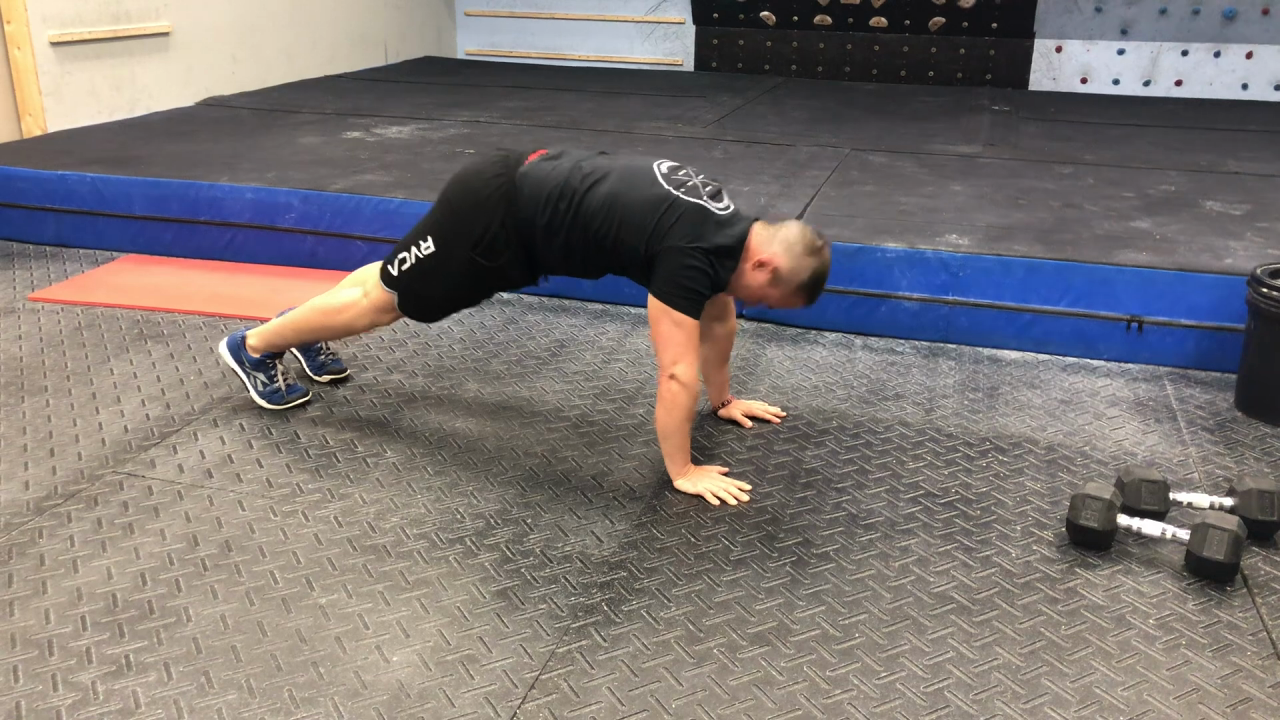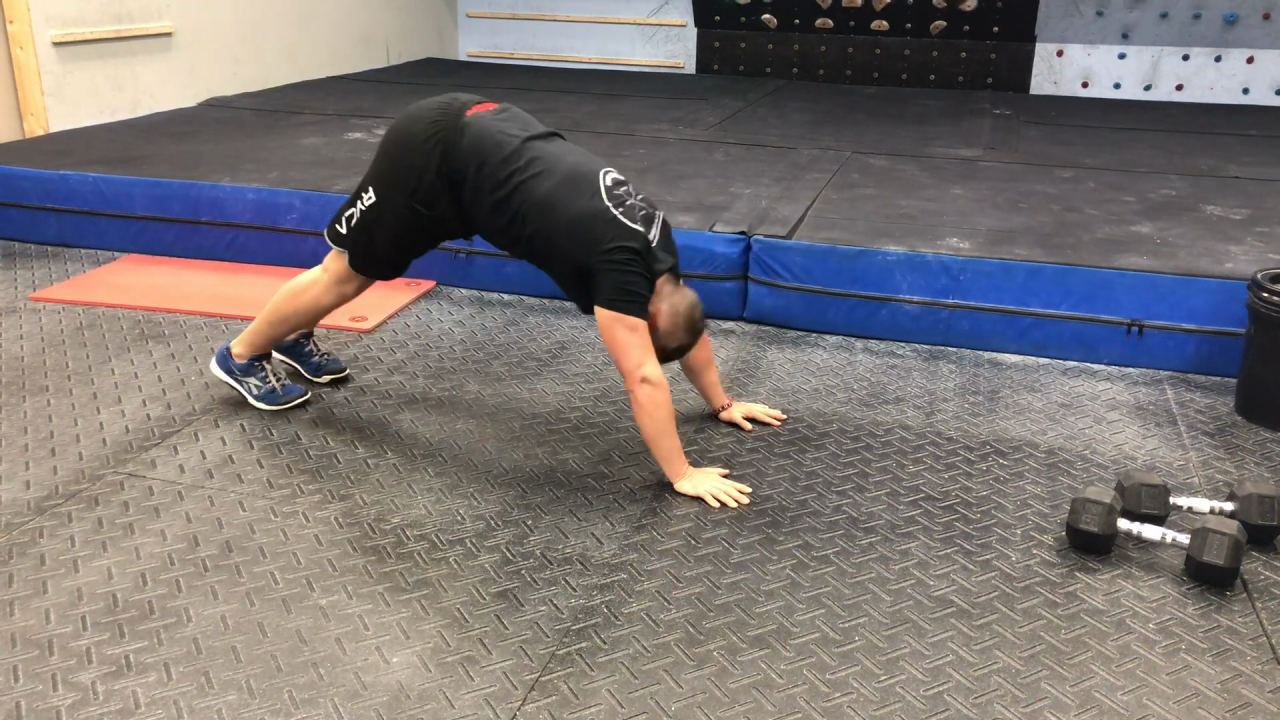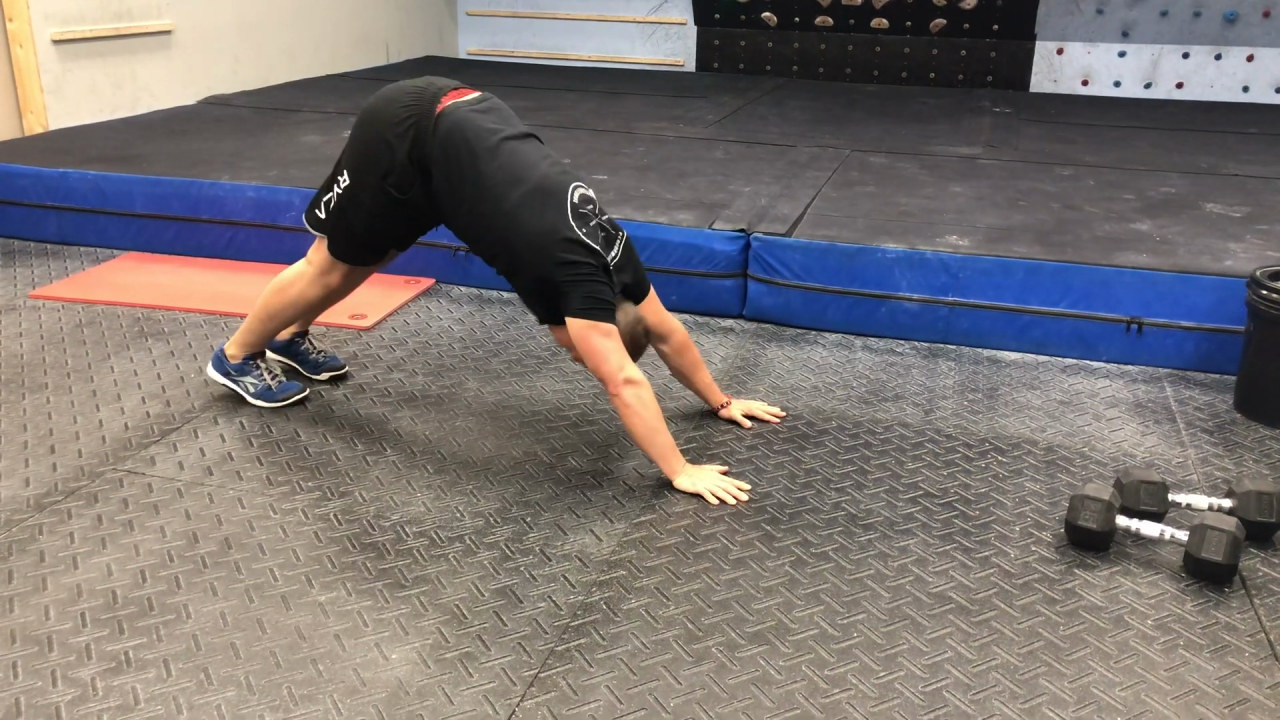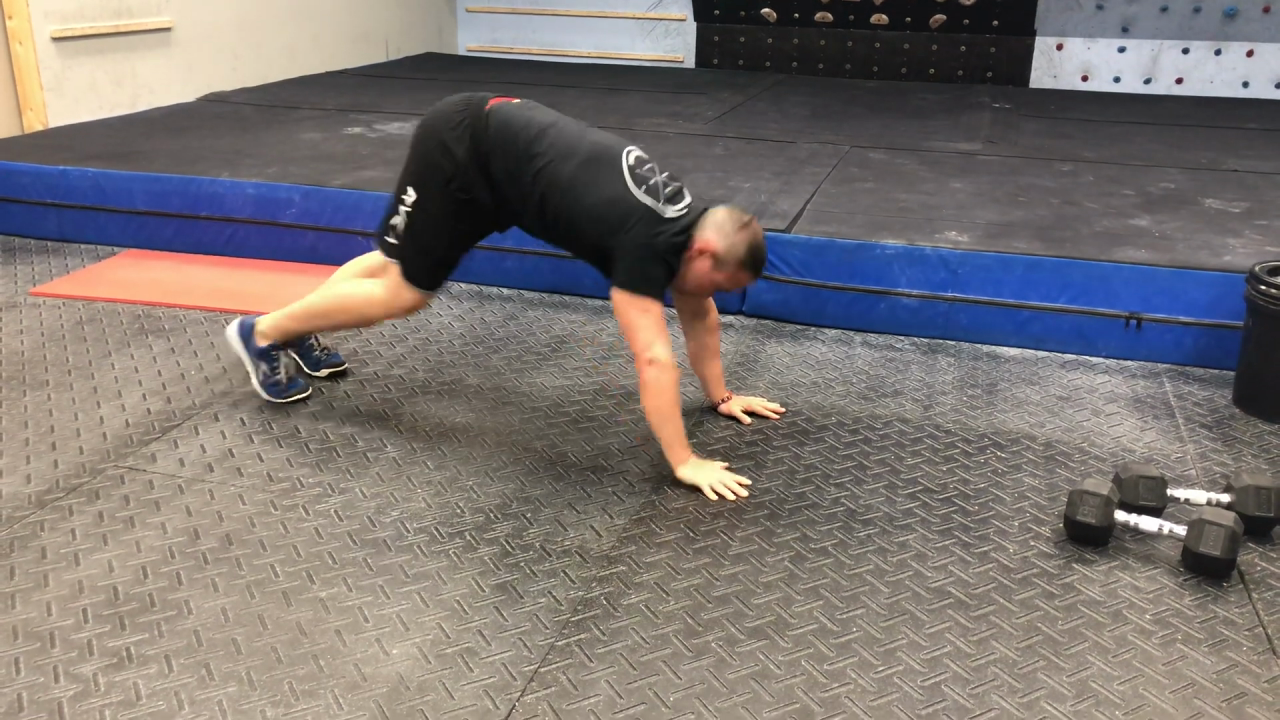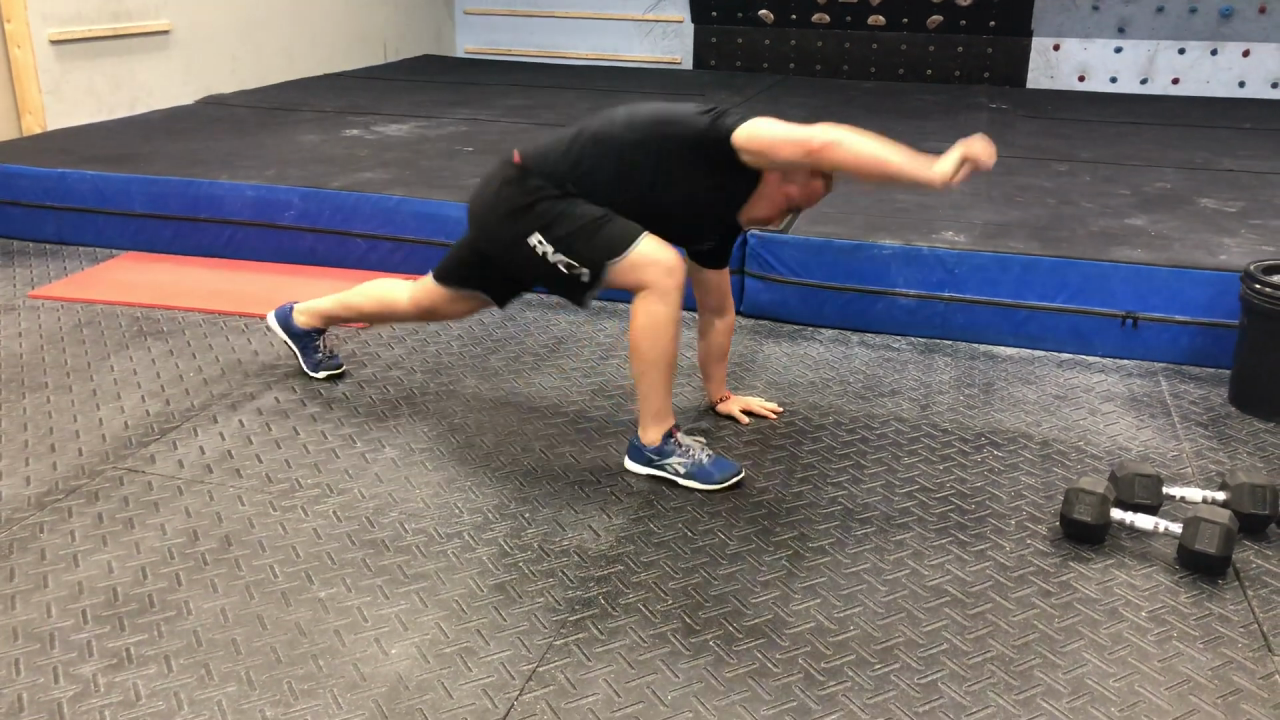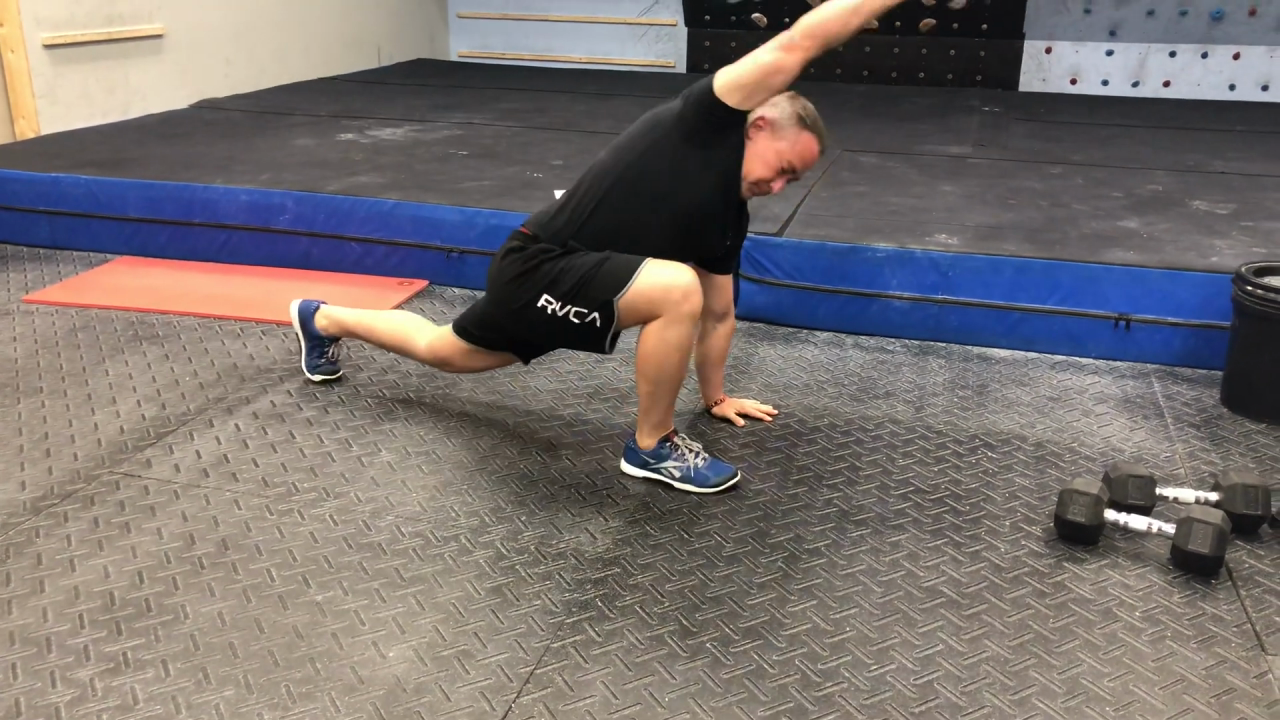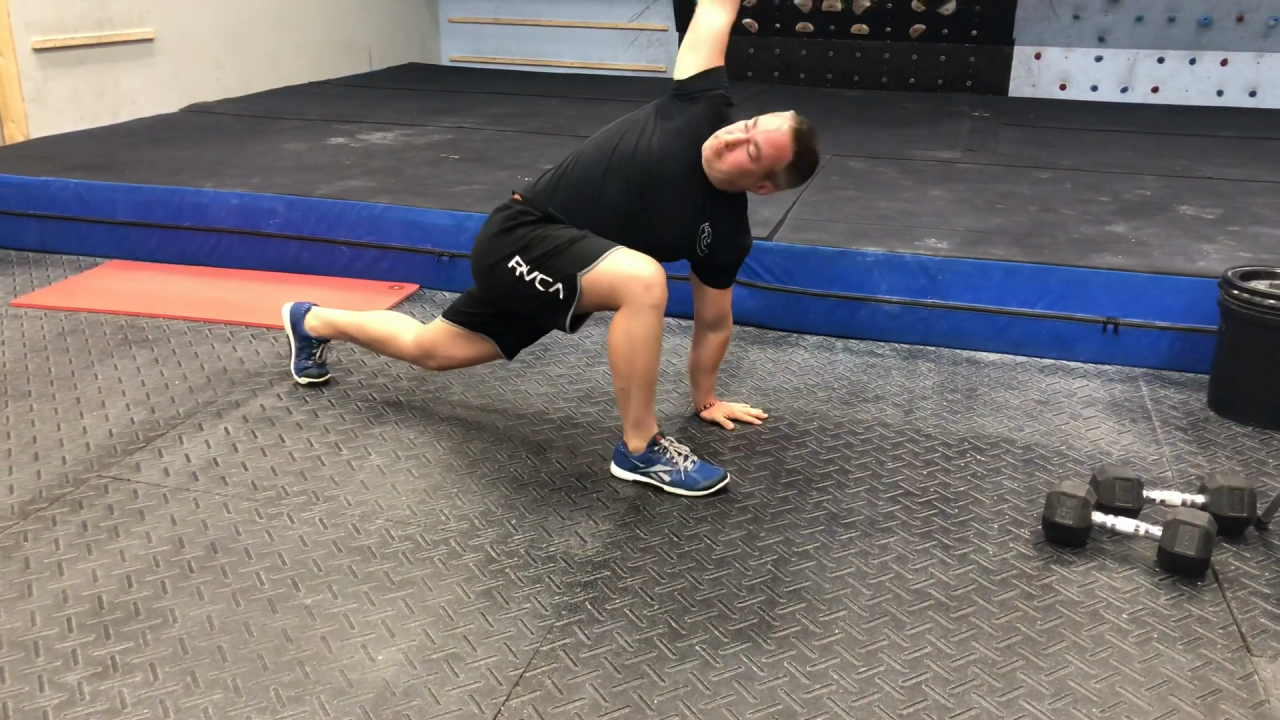
dt=0.5s
person 1, frame 1
left shoulder: (725, 228)
right shoulder: (697, 250)
left elbow: (717, 318)
right elbow: (676, 372)
left wrist: (725, 399)
right wrist: (682, 472)
left hip: (523, 190)
right hip: (498, 209)
left knee: (400, 280)
right knee: (388, 298)
left ankle: (303, 329)
right ankle: (255, 346)
person 1, frame 2
left shoulder: (649, 241)
right shoulder: (622, 262)
left elbow: (685, 329)
right elbow: (643, 376)
left wrist: (721, 402)
right wrist: (681, 475)
left hip: (474, 134)
right hip: (436, 150)
left knee: (370, 258)
right knee: (350, 268)
left ankle: (294, 338)
right ankle: (242, 355)
person 1, frame 3
left shoulder: (611, 256)
right shoulder: (580, 273)
left elbow: (667, 332)
right elbow: (622, 383)
left wrist: (720, 402)
right wrist: (681, 472)
left hip: (453, 115)
right hip: (409, 132)
left knee: (370, 256)
right knee: (333, 263)
left ankle: (291, 337)
right ankle: (237, 356)
person 1, frame 4
left shoulder: (689, 223)
right shoulder: (647, 238)
left elbow: (699, 314)
right elbow: (653, 357)
left wrist: (721, 395)
right wrist: (685, 462)
left hip: (495, 131)
right hip: (462, 146)
left knee: (399, 263)
right knee: (407, 290)
left ankle: (300, 332)
right ankle: (263, 333)
person 1, frame 5
left shoulder: (722, 215)
right shoulder: (717, 146)
left elbow: (716, 308)
right elbow: (811, 144)
left wrist: (719, 394)
right wrist: (929, 168)
left hip: (533, 210)
right hip: (524, 196)
left knee: (442, 301)
right knee: (659, 268)
left ankle: (304, 320)
right ankle: (654, 442)
person 1, frame 6
left shoulder: (728, 217)
right shoulder: (702, 125)
left elbow: (719, 313)
left wrist: (715, 395)
left hip: (550, 281)
right hip: (536, 271)
left knee: (444, 351)
right knee: (674, 288)
left ankle: (321, 320)
right ankle: (650, 447)
person 1, frame 7
left shoulder: (727, 232)
right shoulder: (705, 107)
left elbow: (713, 322)
left wrist: (705, 398)
left hip: (547, 270)
right hip: (517, 236)
left knee: (430, 350)
right knee: (643, 281)
left ankle: (312, 322)
right ankle: (640, 450)
